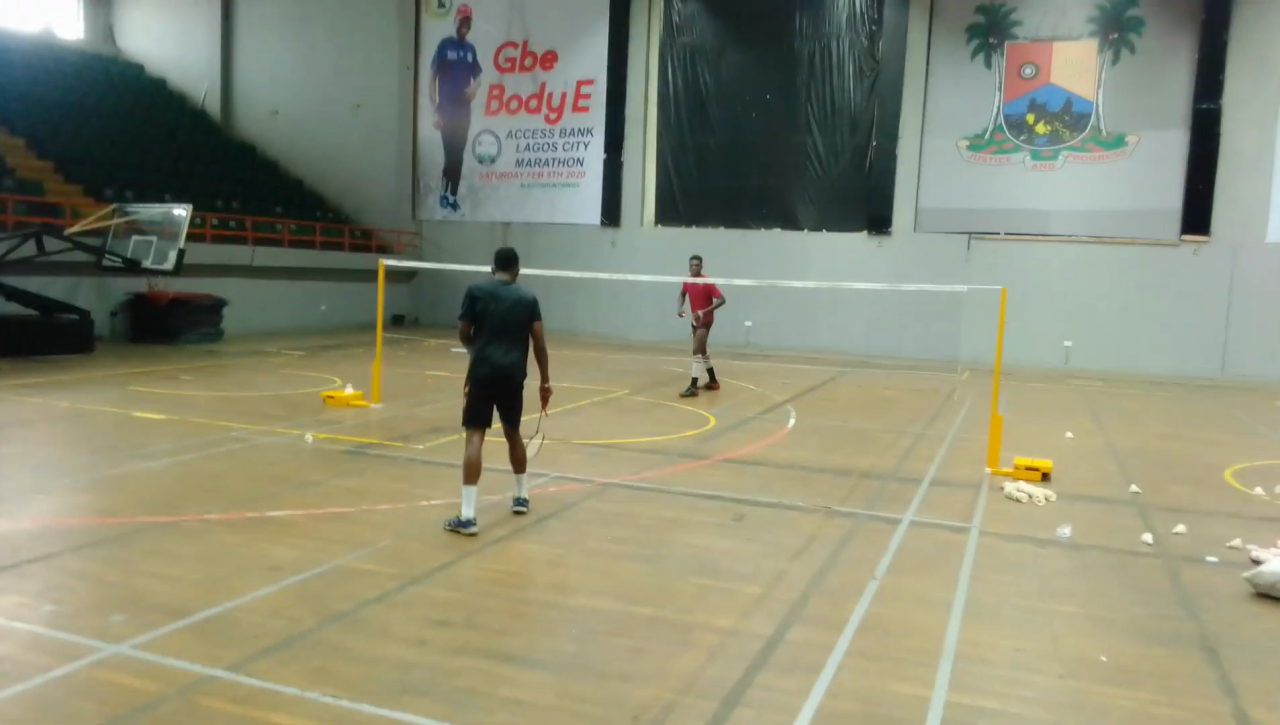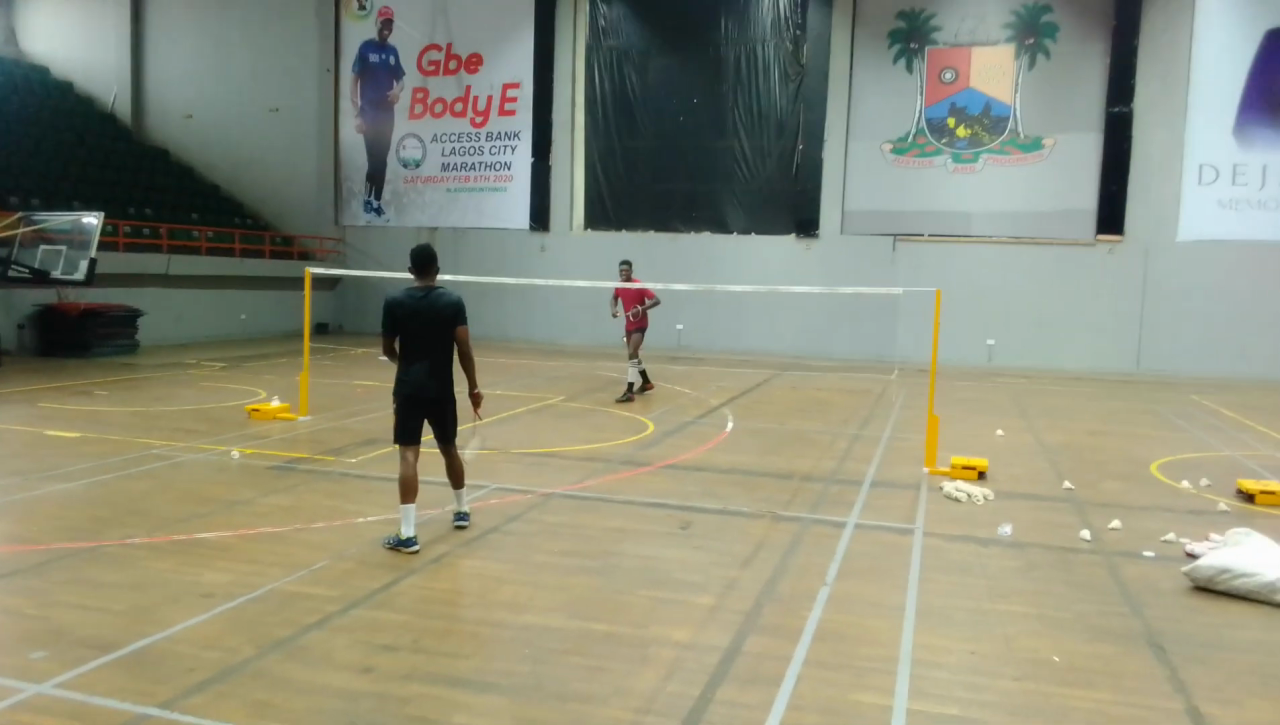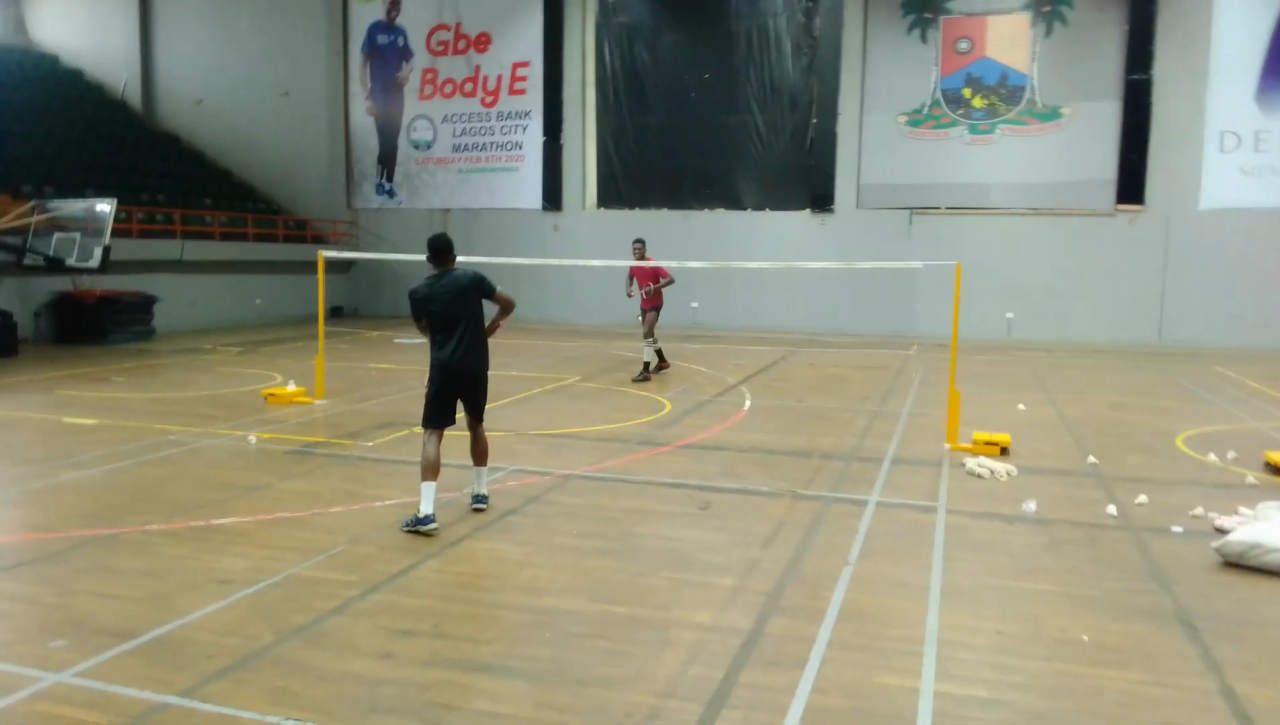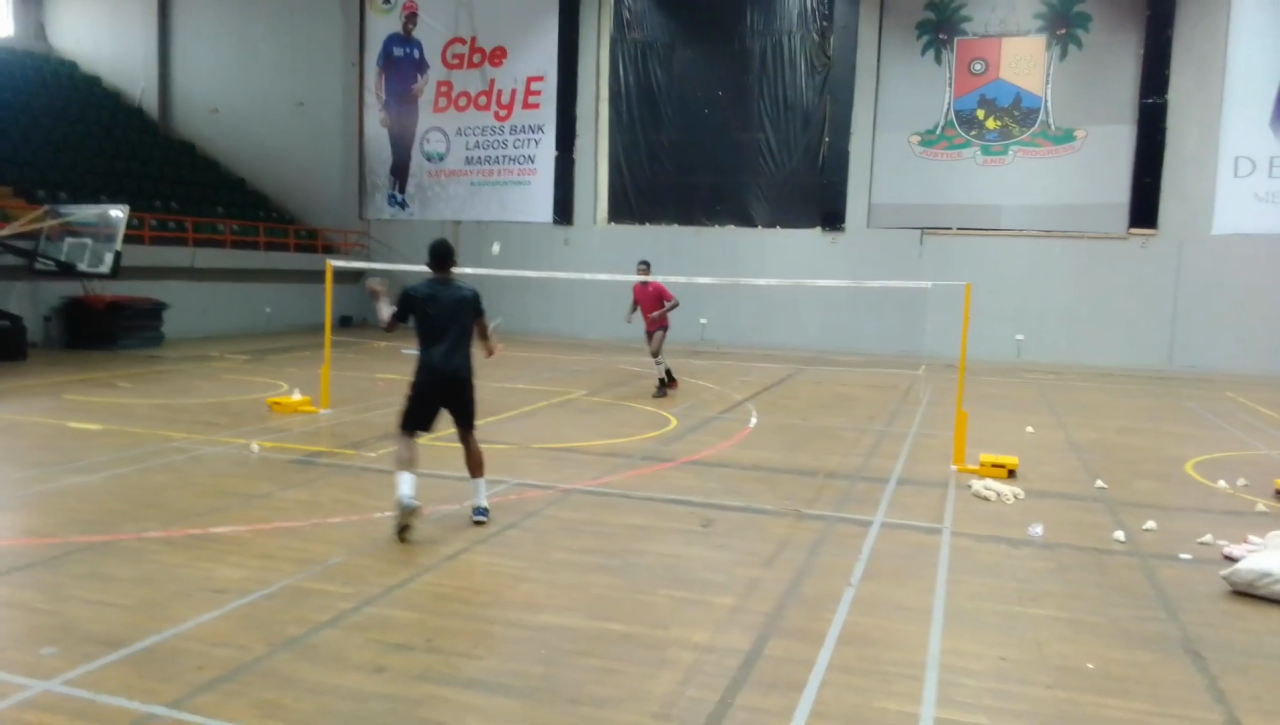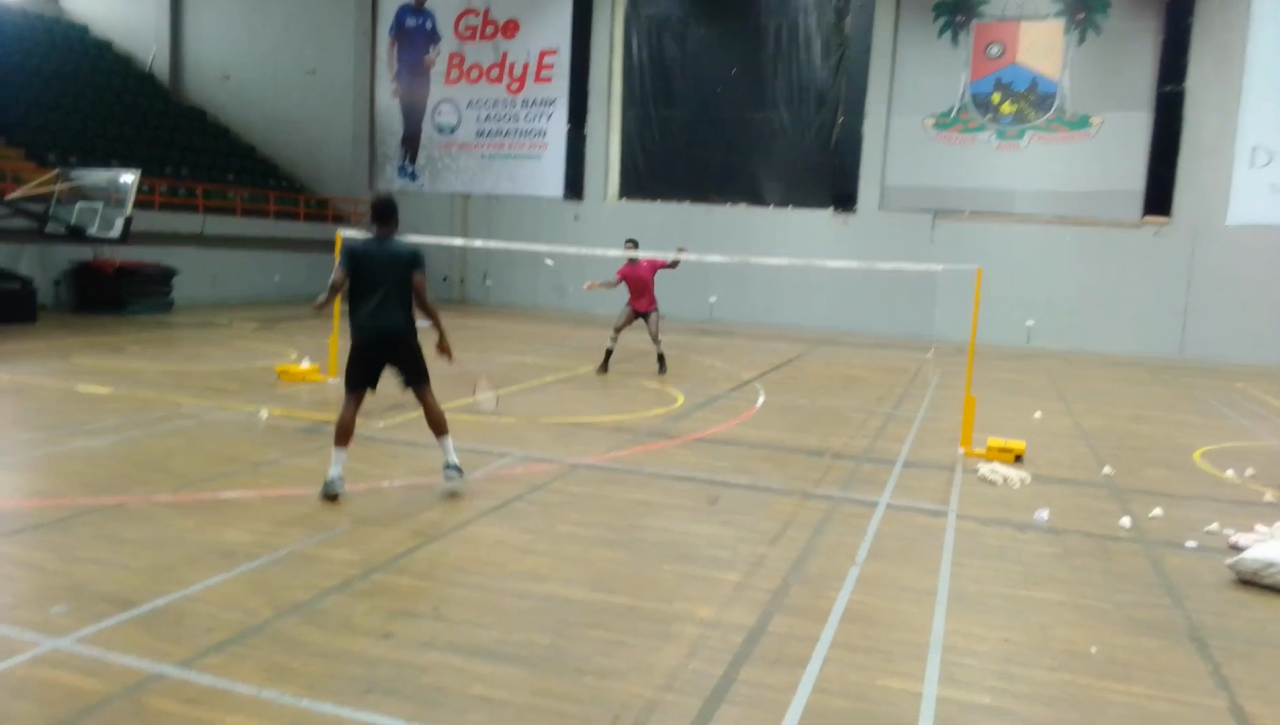
dt=0.5s
person 1, frame 1
left shoulder: (476, 291)
right shoulder: (528, 298)
left elbow: (464, 334)
right elbow: (539, 343)
right wrist: (545, 381)
left hip: (483, 371)
right hip: (512, 374)
left knee: (475, 437)
right knee: (513, 434)
left ankle: (468, 515)
right ankle: (521, 496)
person 1, frame 2
left shoulder: (394, 302)
right shoulder: (452, 302)
left elbow: (388, 349)
right elbow: (464, 349)
right wrist: (473, 388)
left hip: (409, 388)
right hip: (442, 390)
left knee: (408, 455)
right knee: (449, 450)
left ankle: (407, 534)
right ankle: (462, 511)
person 1, frame 3
left shoulder: (418, 293)
right shoulder: (471, 279)
right elbow: (508, 304)
right wrist: (491, 326)
left hip: (443, 370)
right hip: (474, 368)
left knee: (432, 435)
right knee: (476, 426)
left ankle: (426, 512)
right ankle: (480, 493)
person 1, frame 4
left shoulder: (413, 293)
right shoulder: (469, 294)
left elbow: (388, 325)
right elbow: (482, 333)
left wrist: (380, 296)
right wrist: (489, 344)
left hip: (430, 375)
right hip: (461, 376)
left knee: (407, 436)
right knee: (468, 436)
left ankle: (407, 495)
right ankle: (480, 505)
person 1, frame 5
left shoulder: (353, 248)
right shoulder: (411, 253)
left elbow: (338, 284)
right elbow: (422, 298)
left wrist: (325, 299)
right wrist: (442, 335)
left hip: (365, 336)
right hip: (401, 335)
left knee: (352, 401)
right knee: (426, 396)
left ankle: (335, 477)
right ankle: (451, 463)
person 2, frame 1
left shoulder: (471, 49)
right shoulder: (445, 45)
left elbow: (477, 76)
right elbow: (433, 77)
left wrist: (474, 88)
right wrist: (435, 109)
left hip: (464, 108)
right hip: (447, 108)
left knee: (459, 154)
right knee: (451, 153)
left ankle: (452, 197)
right ankle: (445, 196)
person 2, frame 2
left shoulder: (393, 51)
right shoulder: (366, 47)
left elbow: (400, 80)
right elbow: (355, 80)
left wrist: (397, 90)
right wrist: (357, 113)
left hip: (387, 112)
right hip: (369, 111)
left knee: (382, 159)
right knee: (374, 159)
left ankle: (377, 202)
right ankle: (368, 201)
person 2, frame 3
left shoulder: (401, 32)
right shoulder: (374, 29)
left elbow: (409, 61)
right elbow: (364, 63)
left wrist: (407, 72)
right wrist: (367, 96)
left hip: (397, 92)
right hip: (379, 93)
left knee: (393, 141)
right knee: (385, 141)
left ankle: (388, 185)
right ankle: (380, 185)
person 2, frame 4
left shoulder: (417, 45)
right shoulder: (390, 41)
left elbow: (424, 73)
right elbow: (379, 74)
left wrist: (422, 83)
right wrist: (381, 107)
left hip: (411, 105)
right hip: (393, 105)
left knee: (406, 153)
right knee: (398, 153)
left ankle: (401, 196)
right ankle: (392, 196)
person 2, frame 5
left shoulder: (430, 16)
left elbow: (437, 44)
right elbow: (391, 44)
left wrist: (434, 55)
right wrist: (393, 77)
left hip: (423, 77)
right hip: (405, 76)
left knee: (417, 124)
right knee: (410, 124)
left ankle: (411, 167)
right ankle: (402, 166)
